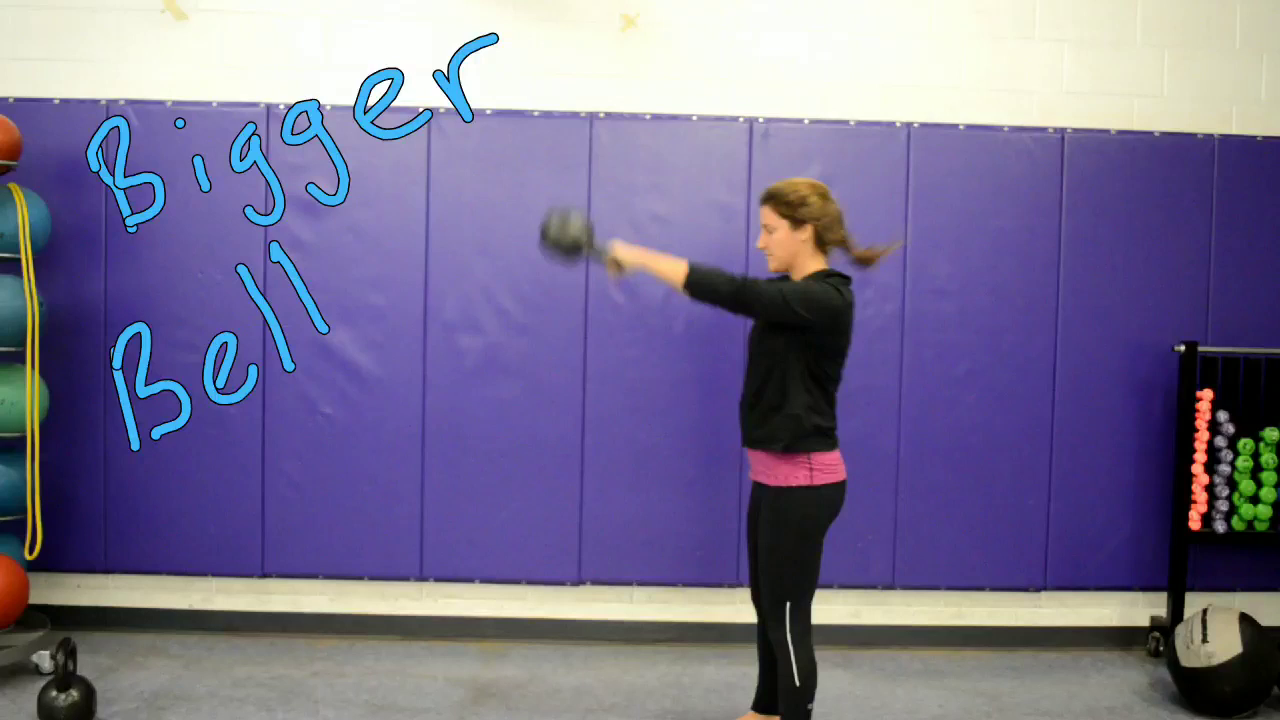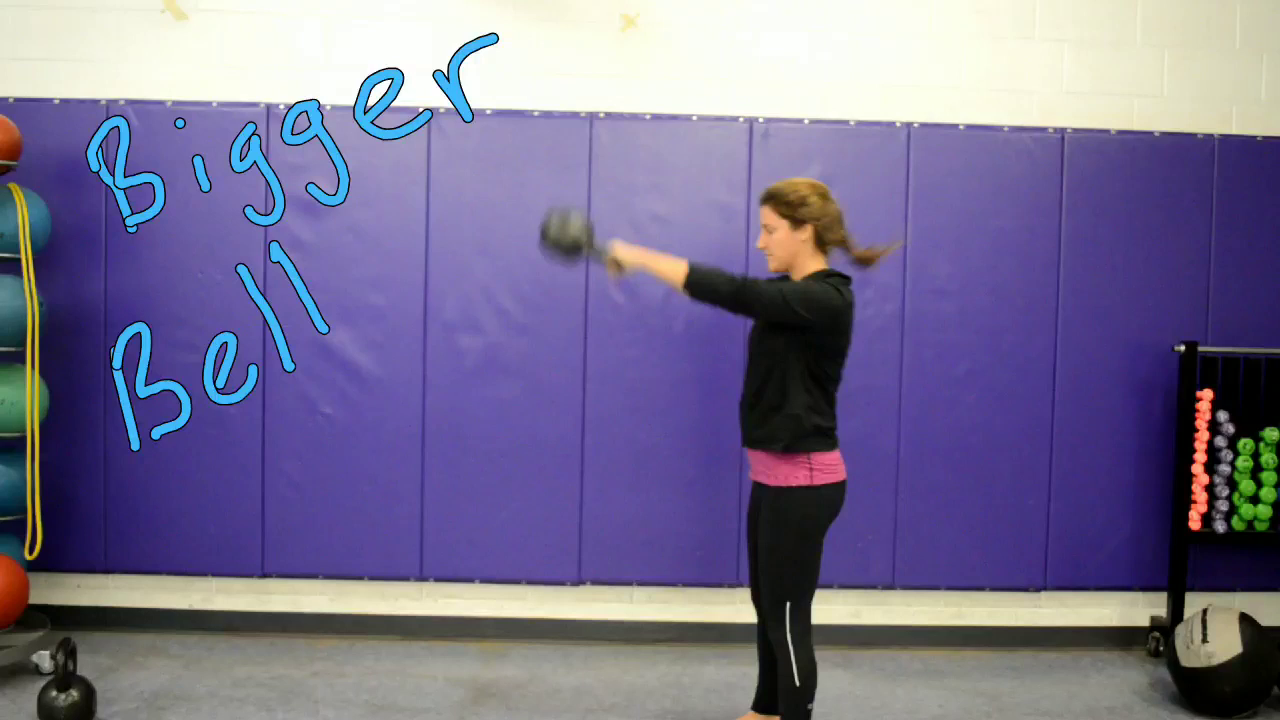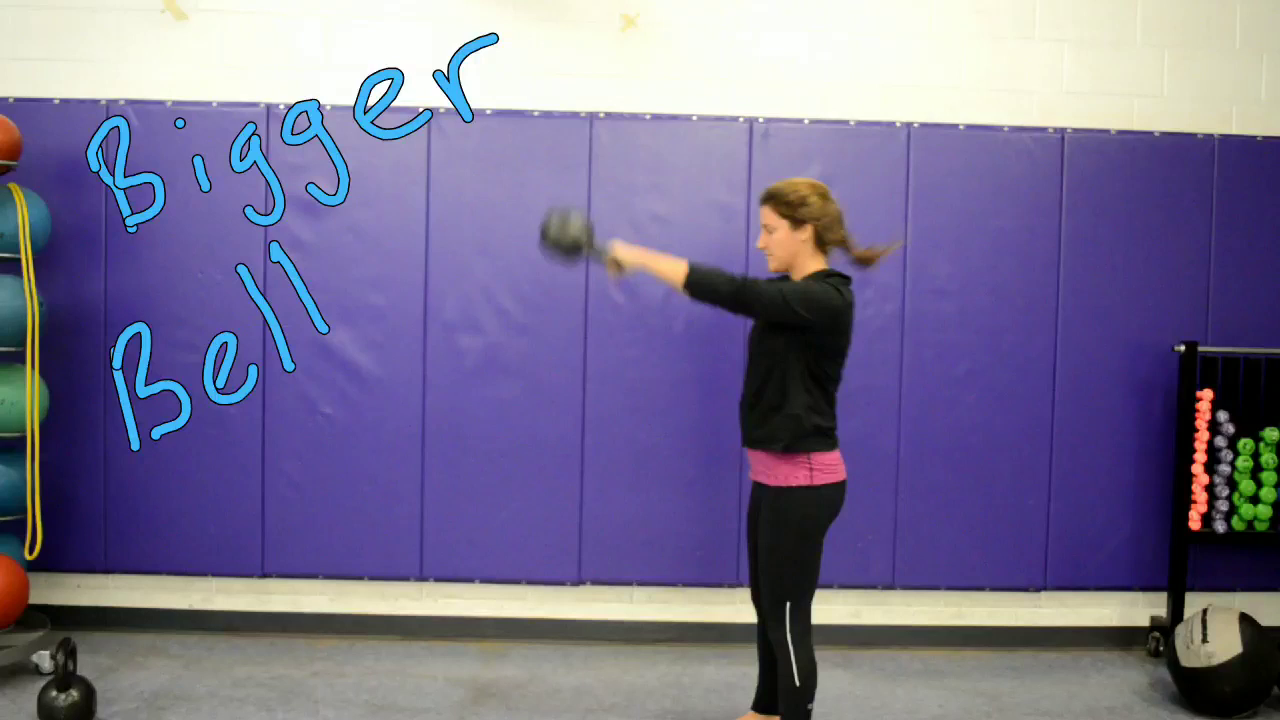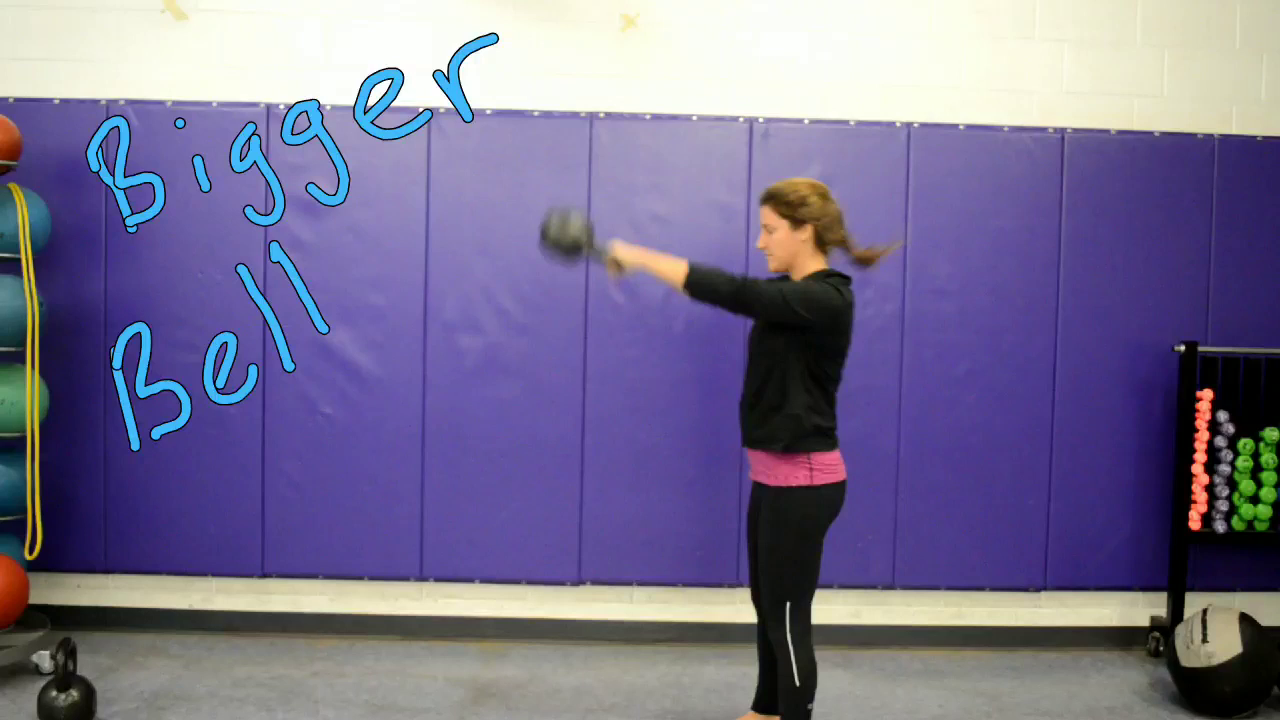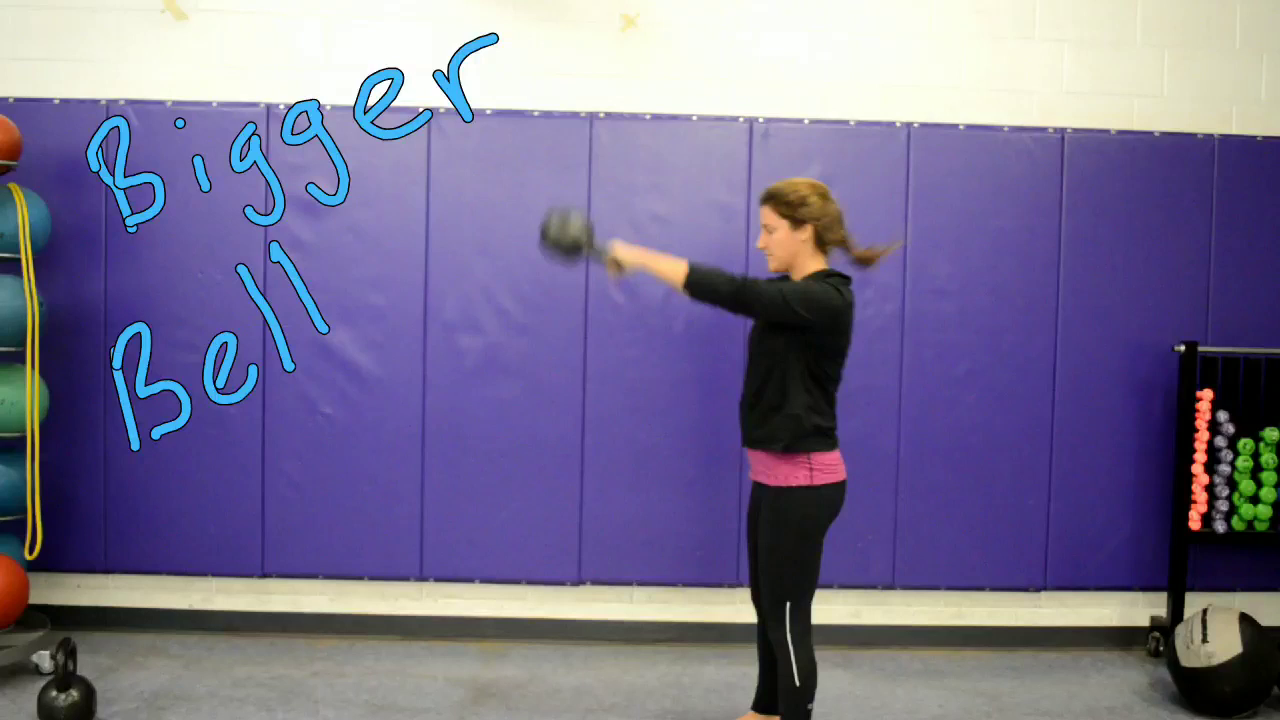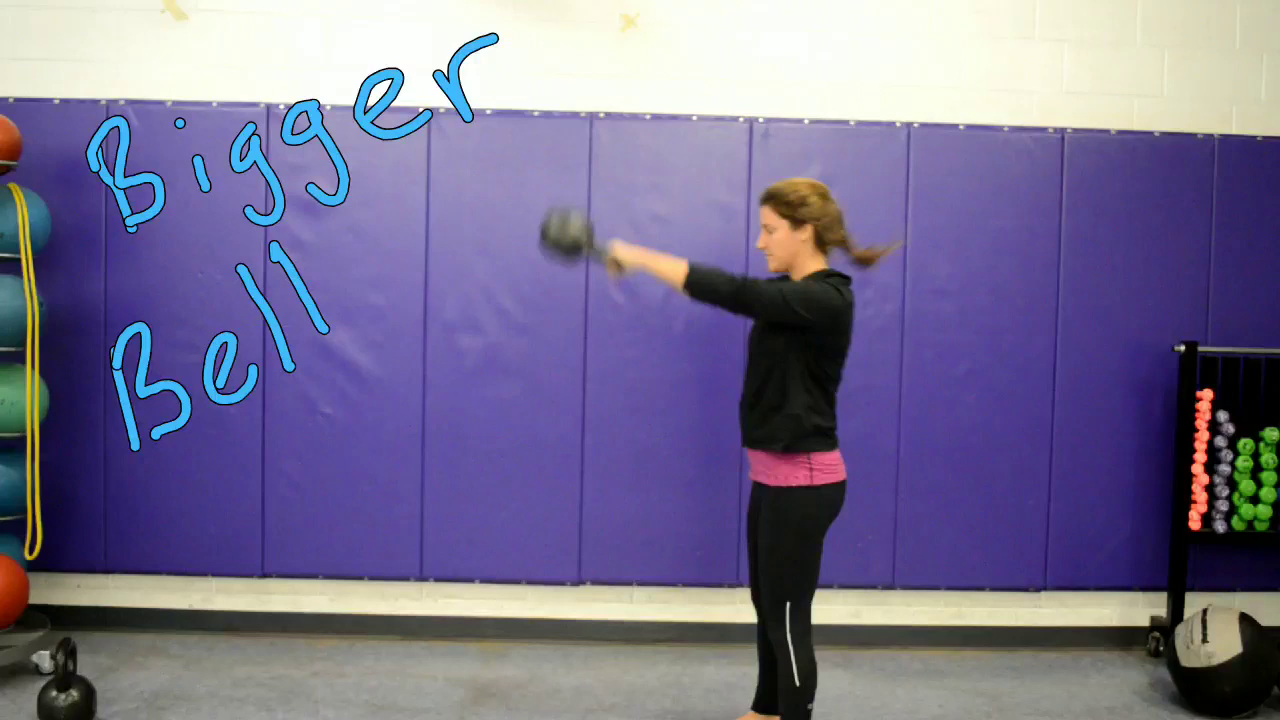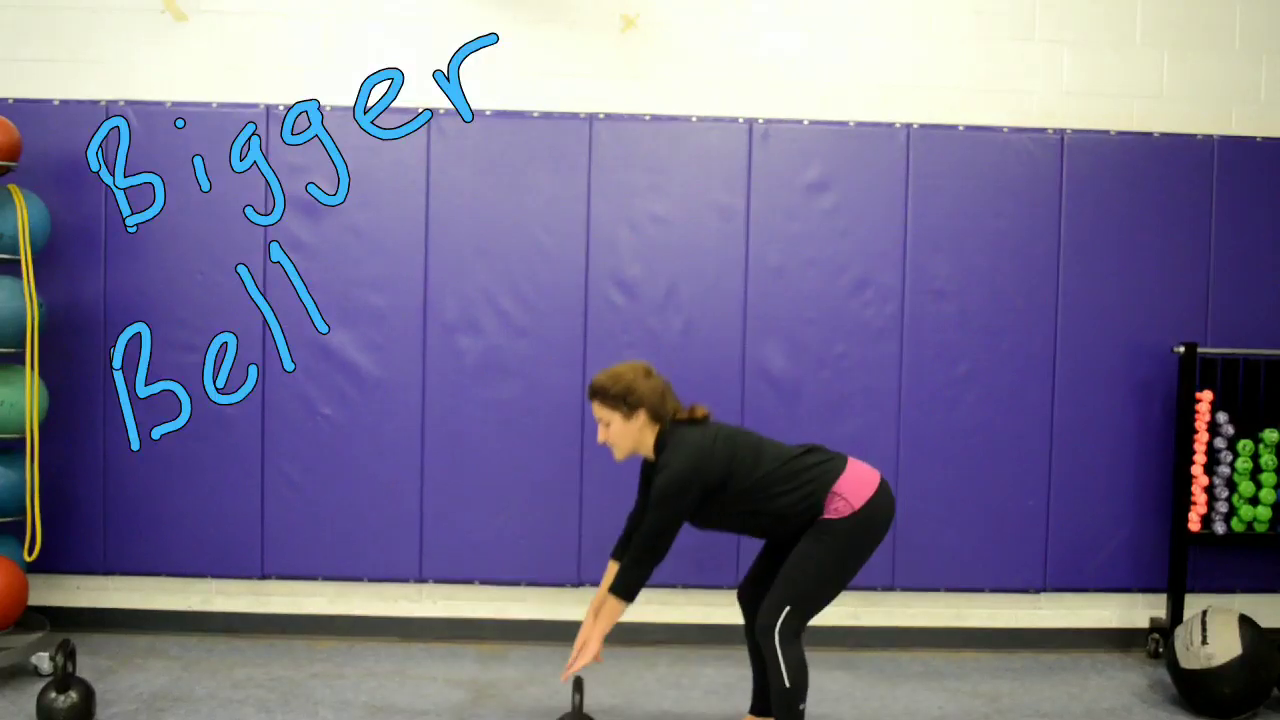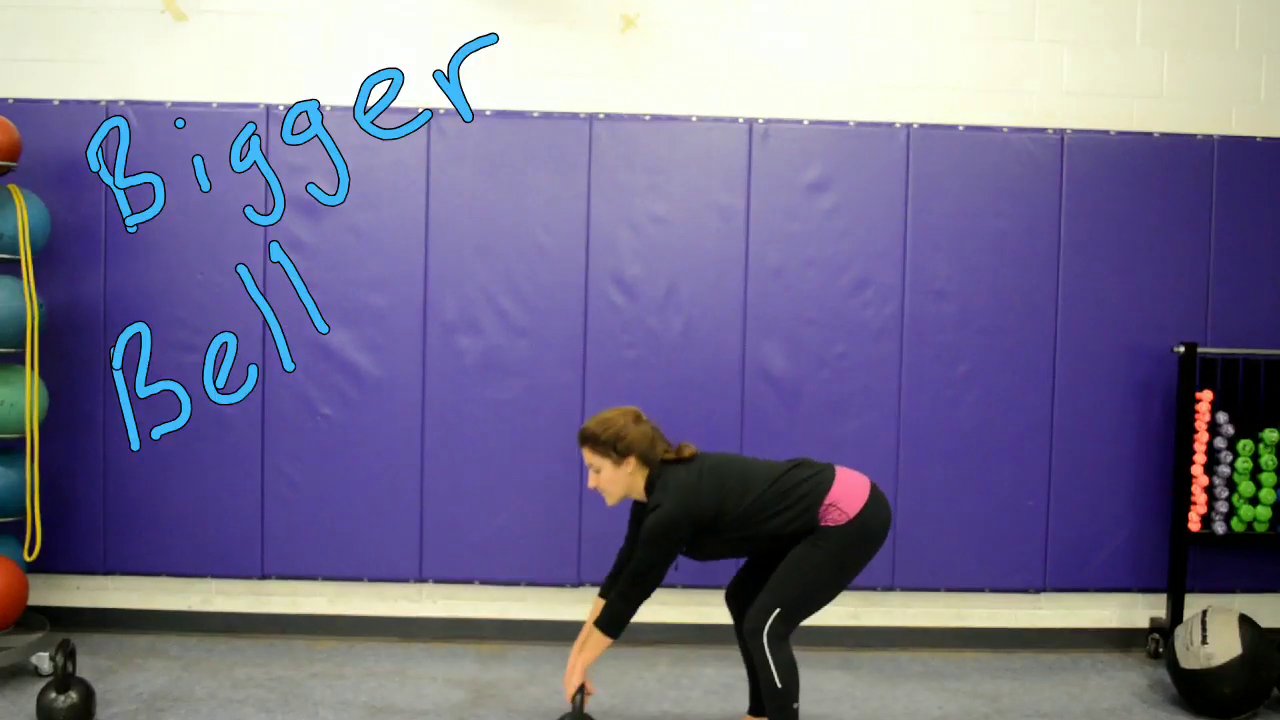
dt=0.4s
person 1, frame 1
left shoulder: (826, 300)
right shoulder: (788, 293)
left elbow: (734, 293)
right elbow: (740, 293)
left wrist: (641, 257)
right wrist: (642, 260)
left hip: (803, 481)
right hip: (775, 475)
left knee: (787, 616)
right knee: (767, 604)
person 1, frame 2
left shoulder: (825, 300)
right shoulder: (788, 292)
left elbow: (733, 293)
right elbow: (738, 293)
left wrist: (641, 257)
right wrist: (642, 260)
left hip: (803, 481)
right hip: (775, 474)
left knee: (786, 617)
right knee: (766, 603)
person 1, frame 3
left shoulder: (825, 300)
right shoulder: (788, 293)
left elbow: (734, 293)
right elbow: (740, 292)
left wrist: (641, 257)
right wrist: (641, 260)
left hip: (803, 482)
right hip: (774, 475)
left knee: (787, 617)
right knee: (767, 604)
person 1, frame 4
left shoulder: (825, 300)
right shoulder: (790, 292)
left elbow: (734, 293)
right elbow: (739, 293)
left wrist: (640, 256)
right wrist: (639, 260)
left hip: (803, 480)
right hip: (775, 475)
left knee: (787, 616)
right knee: (767, 603)
person 1, frame 5
left shoulder: (826, 300)
right shoulder: (790, 293)
left elbow: (734, 293)
right elbow: (739, 293)
left wrist: (640, 256)
right wrist: (641, 259)
left hip: (803, 482)
right hip: (774, 476)
left knee: (787, 616)
right knee: (767, 604)
person 1, frame 6
left shoulder: (825, 300)
right shoulder: (790, 292)
left elbow: (734, 293)
right elbow: (738, 293)
left wrist: (640, 256)
right wrist: (640, 260)
left hip: (803, 481)
right hip: (775, 476)
left knee: (786, 613)
right knee: (767, 601)
person 1, frame 7
left shoulder: (683, 464)
right shoulder: (668, 453)
left elbow: (645, 556)
right elbow: (633, 540)
left wrist: (599, 634)
right wrist: (592, 617)
left hip: (853, 507)
right hip: (825, 505)
left knee: (777, 623)
right knee: (754, 599)
person 1, frame 8
left shoulder: (673, 505)
right shoulder: (659, 488)
left elbow: (632, 593)
right elbow: (622, 577)
left wrist: (581, 664)
right wrist: (578, 653)
left hip: (850, 516)
right hip: (823, 511)
left knee: (765, 626)
right knee: (742, 599)
